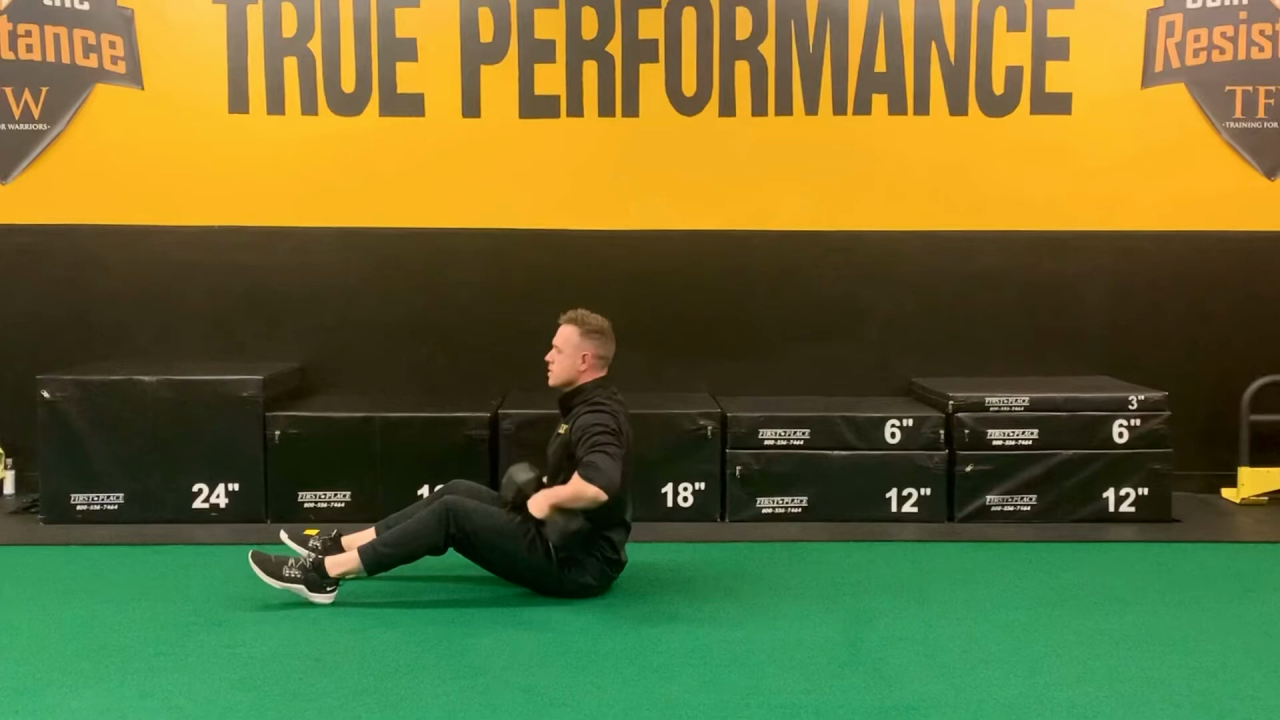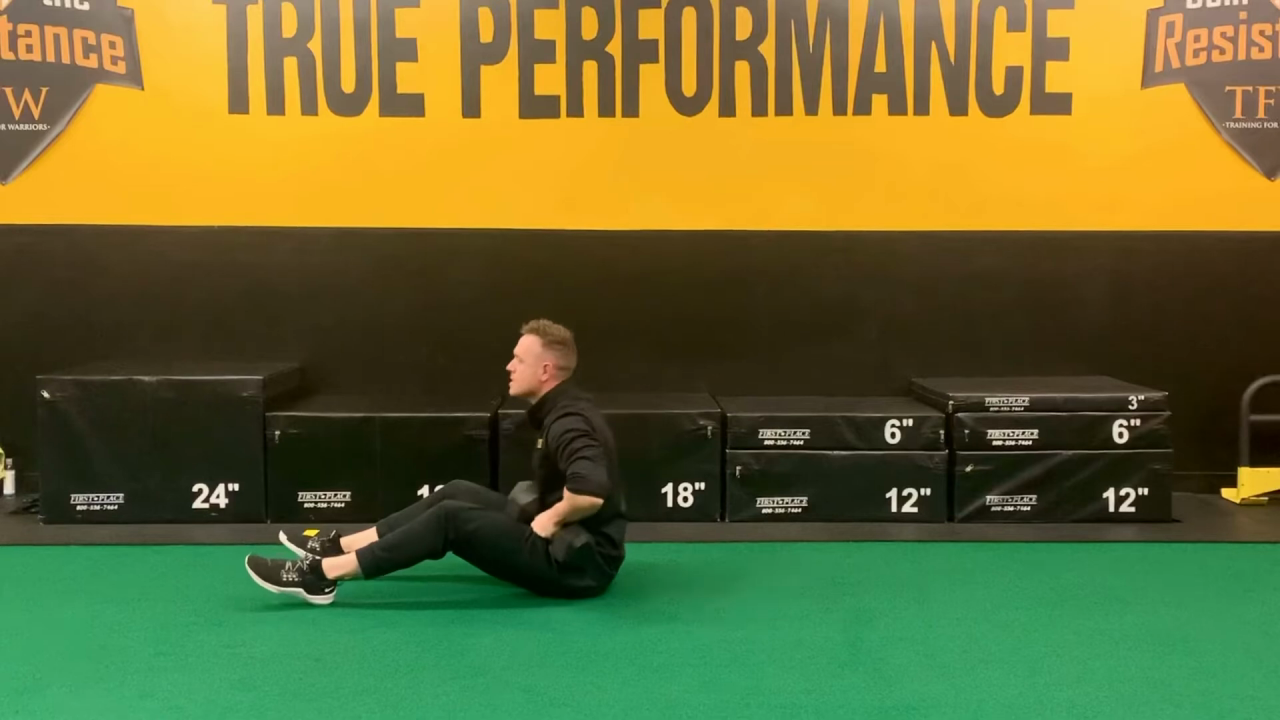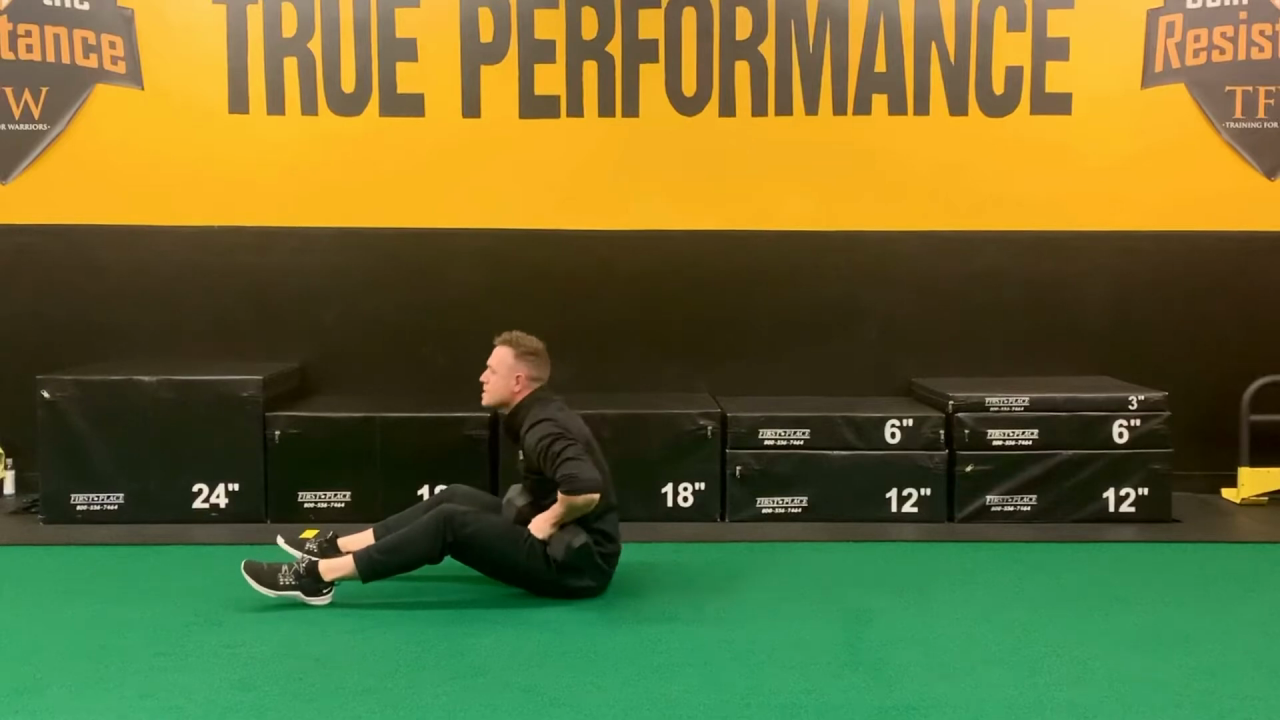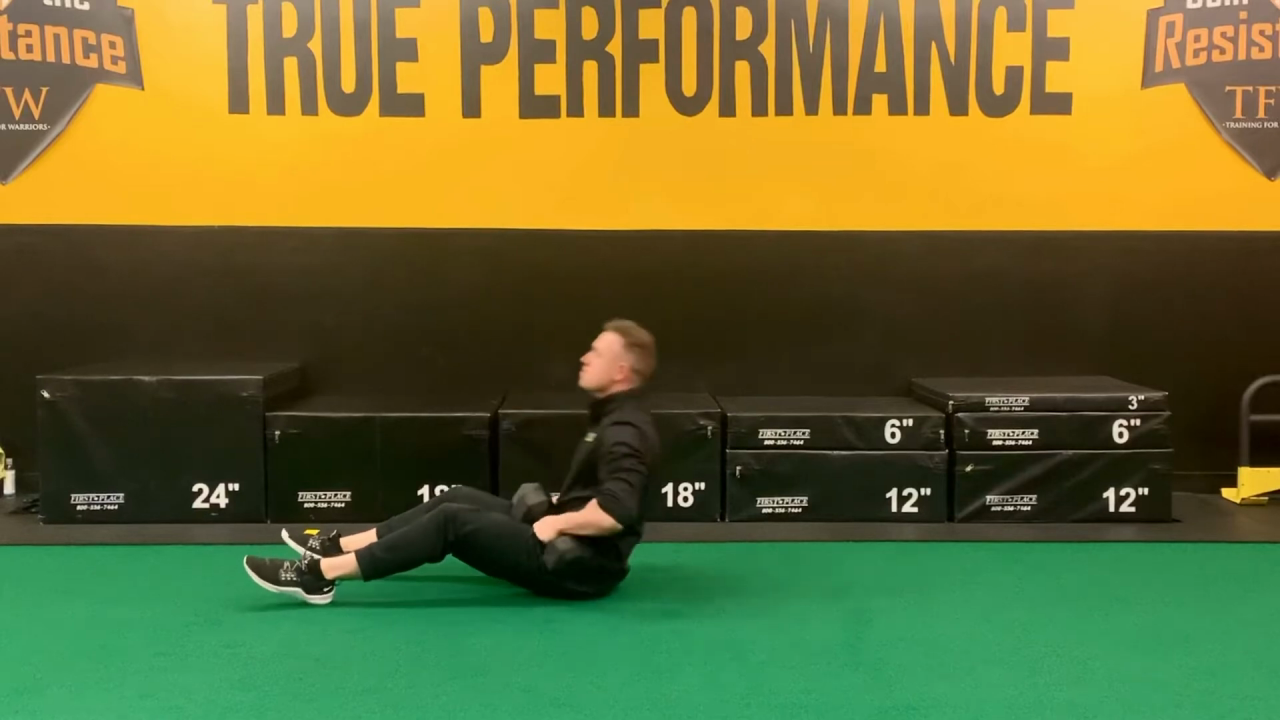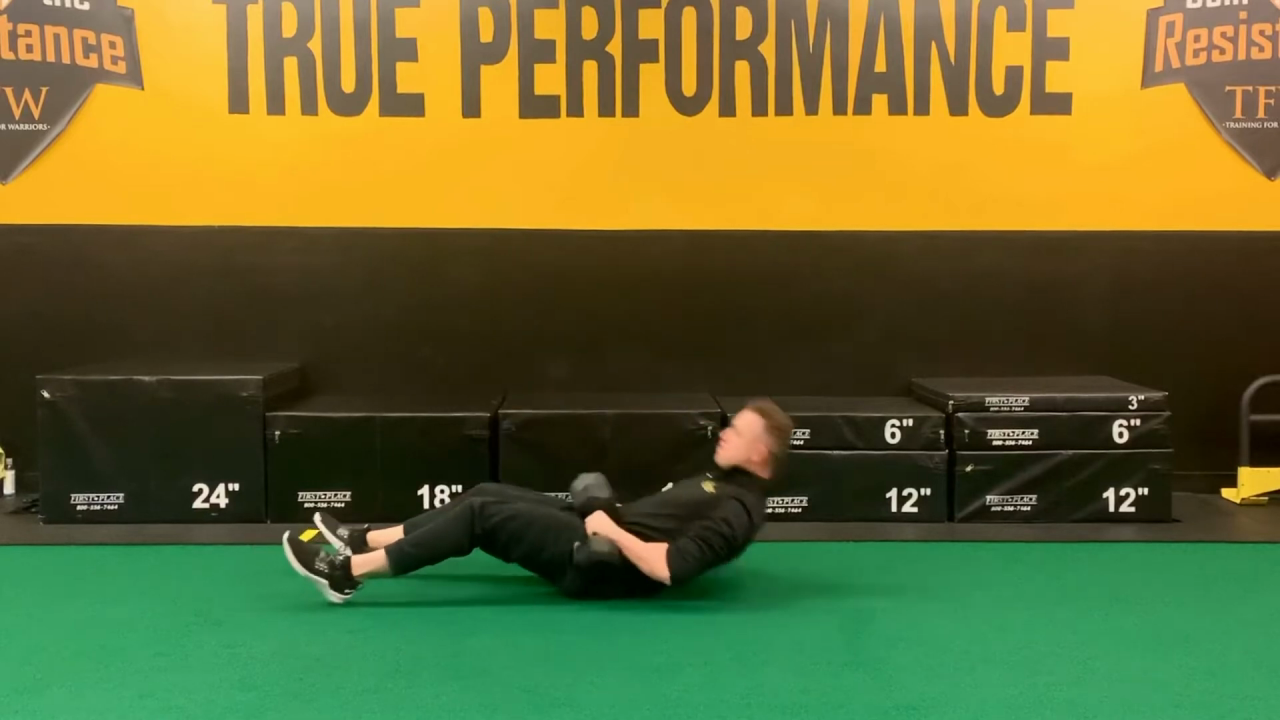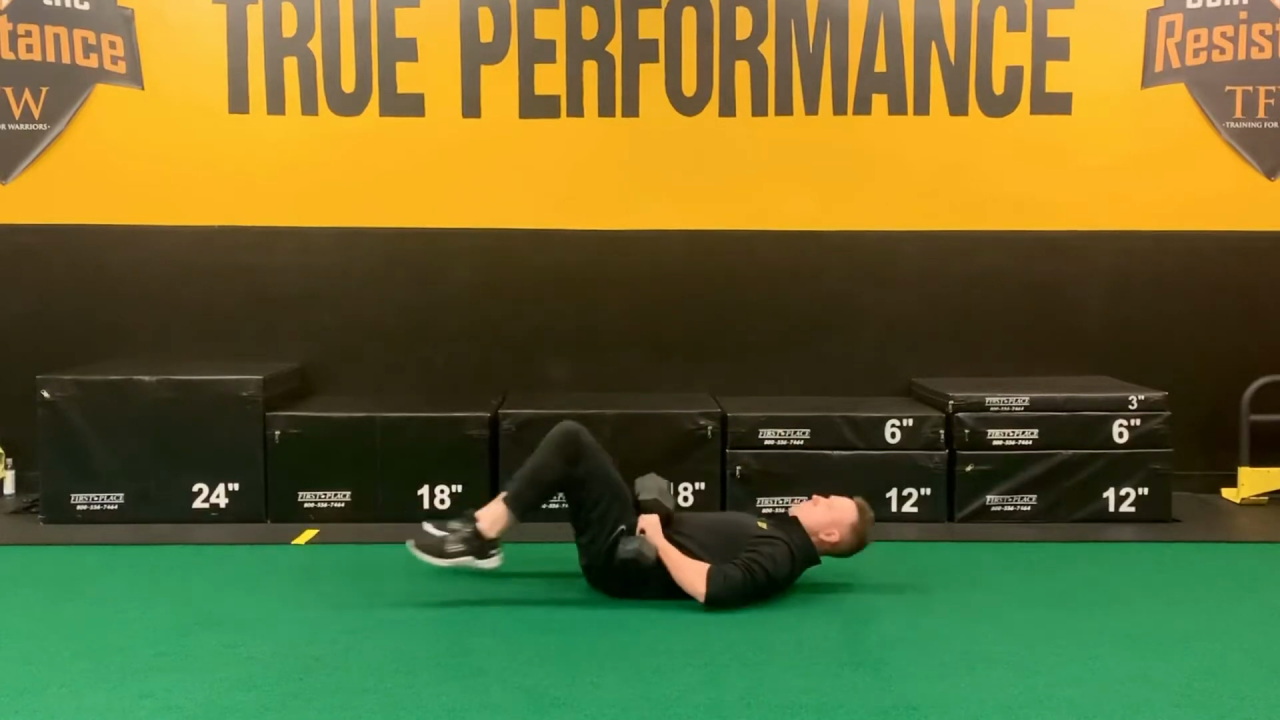
dt=0.3s
person 1, frame 1
left shoulder: (596, 418)
right shoulder: (592, 402)
left elbow: (600, 486)
left wrist: (547, 498)
right wrist: (546, 491)
left hip: (578, 565)
right hip: (571, 545)
left knee: (451, 514)
right knee: (459, 492)
left ankle: (323, 573)
right ankle: (340, 546)
person 1, frame 2
left shoulder: (566, 423)
right shoulder: (564, 406)
left elbow: (591, 491)
left wrist: (554, 518)
right wrist: (542, 511)
left hip: (577, 565)
right hip: (570, 546)
left knee: (450, 520)
right knee: (457, 494)
left ankle: (321, 574)
right ankle: (338, 546)
person 1, frame 3
left shoulder: (541, 429)
right shoulder: (541, 413)
left elbow: (585, 489)
left wrist: (551, 520)
right wrist: (537, 512)
left hip: (576, 565)
left knee: (449, 523)
right knee: (456, 498)
left ankle: (318, 577)
right ankle: (335, 547)
person 1, frame 4
left shoulder: (624, 432)
right shoulder: (617, 415)
left elbow: (617, 514)
left wrist: (558, 523)
right wrist: (555, 509)
left hip: (580, 568)
left knee: (451, 522)
right knee: (459, 498)
left ankle: (320, 575)
right ankle: (338, 546)
person 1, frame 5
left shoulder: (736, 513)
right shoulder: (727, 485)
left elbow: (669, 569)
left wrist: (611, 530)
right wrist: (605, 516)
left hip: (592, 562)
right hip: (596, 534)
left knee: (480, 517)
right knee: (487, 494)
left ankle: (348, 572)
right ankle: (369, 542)
person 1, frame 6
left shoulder: (781, 558)
right shoulder: (782, 531)
left elbow: (708, 588)
left wrist: (659, 541)
right wrist: (661, 525)
left hip: (622, 555)
right hip: (650, 532)
left knee: (570, 439)
right knee: (570, 445)
left ankle: (481, 538)
right ankle: (480, 523)
